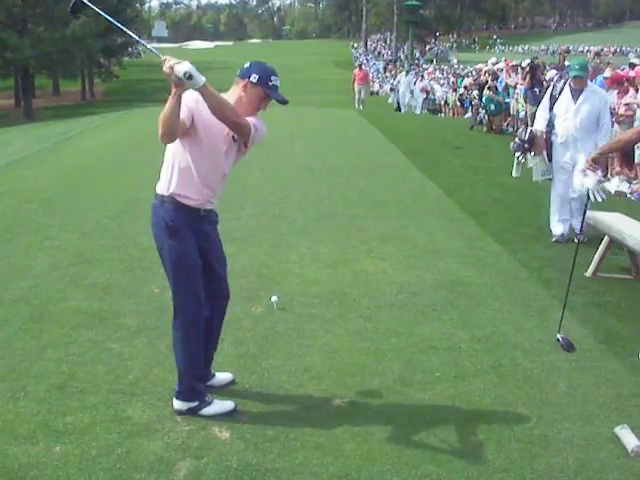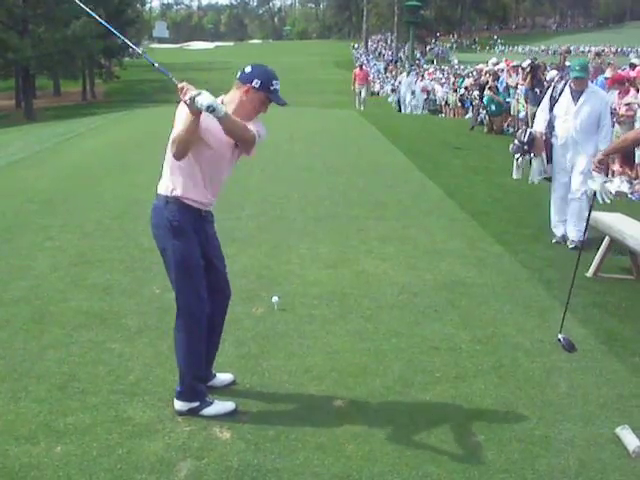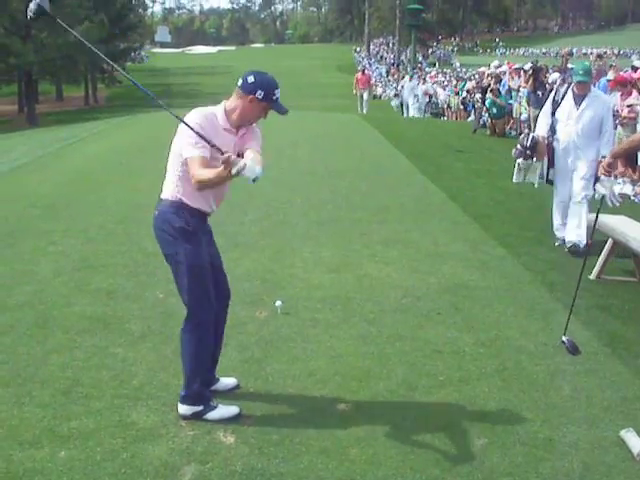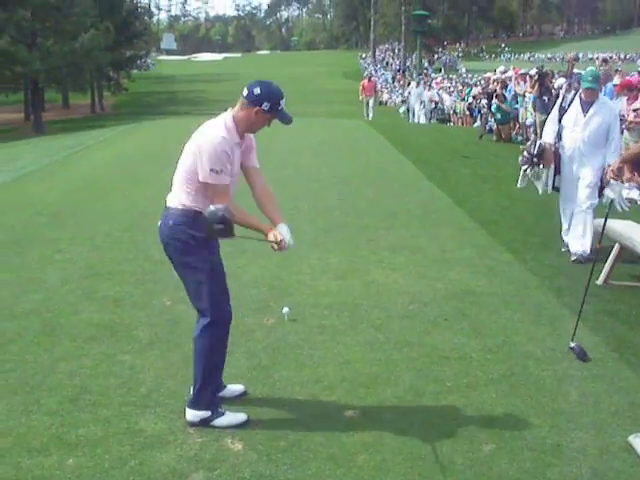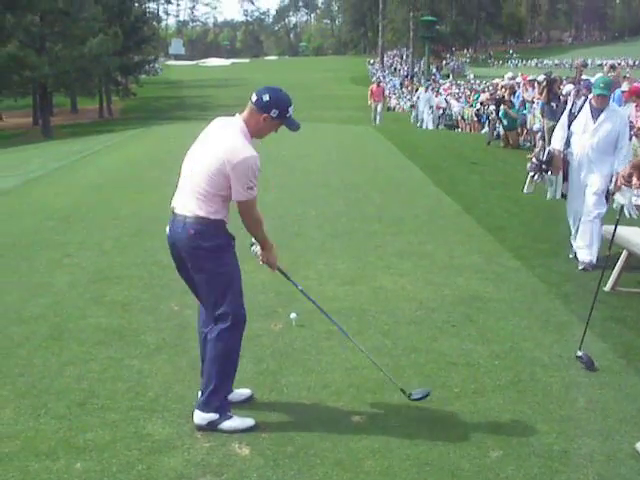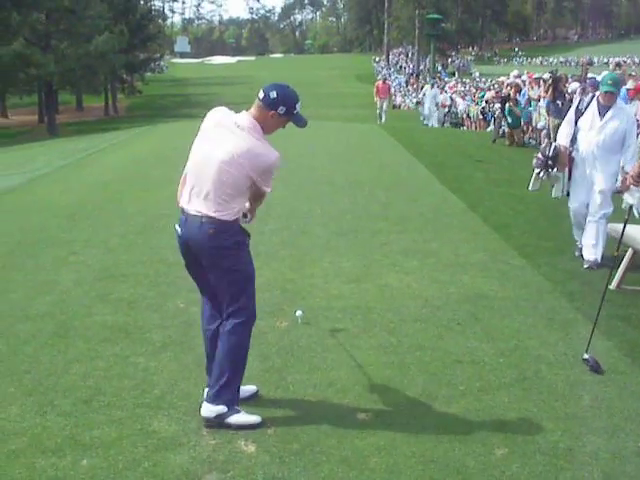
dt=0.1s
person 1, frame 1
left shoulder: (254, 127)
right shoulder: (192, 103)
left elbow: (233, 121)
right elbow: (166, 135)
left wrist: (200, 84)
right wrist: (178, 90)
left hip: (205, 216)
right hip: (172, 214)
left knee: (217, 296)
right knee: (190, 306)
left ankle: (201, 372)
right ankle: (189, 395)
person 1, frame 2
left shoulder: (254, 129)
right shoulder: (194, 110)
left elbow: (241, 136)
right elbow: (178, 151)
left wrist: (215, 108)
right wrist: (194, 112)
left hip: (199, 217)
right hip: (174, 215)
left knee: (218, 295)
right knee: (193, 304)
left ankle: (201, 372)
right ankle: (189, 396)
person 1, frame 3
left shoulder: (248, 132)
right shoulder: (199, 122)
left elbow: (254, 160)
right elbow: (199, 178)
right wrist: (226, 171)
left hip: (196, 220)
right hip: (178, 220)
left knee: (218, 298)
right knee: (201, 308)
left ankle: (204, 376)
right ankle: (193, 400)
person 1, frame 4
left shoulder: (243, 138)
right shoulder: (218, 141)
left elbow: (258, 182)
right elbow: (221, 203)
left wrist: (279, 223)
right wrist: (265, 230)
left hip: (180, 224)
right hip: (189, 229)
left knee: (211, 306)
right knee: (214, 313)
left ankle: (209, 383)
right ankle: (201, 406)
person 1, frame 5
left shoulder: (221, 125)
right shoulder: (244, 156)
right elbow: (248, 213)
left wrist: (266, 242)
right wrist: (266, 248)
left hip: (184, 229)
right hip: (205, 236)
left knee: (214, 311)
right knee: (229, 319)
left ankle: (216, 388)
right ankle: (210, 409)
person 1, frame 6
left shoulder: (217, 116)
right shoulder: (266, 156)
left hip: (186, 225)
right hip: (221, 235)
left knee: (214, 307)
right knee: (239, 315)
left ankle: (220, 385)
right ankle: (217, 403)
person 2, frame 1
left shoulder: (599, 96)
right shoulder: (556, 90)
left elbow: (605, 125)
right elbow: (543, 112)
right wrist: (539, 133)
left hip: (585, 150)
right hip: (560, 148)
left knee: (579, 190)
right knee: (560, 190)
left ankle: (578, 226)
right ankle: (560, 229)
person 2, frame 2
left shoulder: (599, 97)
left elbow: (605, 126)
right elbow: (543, 113)
left wrist: (602, 151)
right wrist: (539, 135)
left hip: (585, 151)
right hip: (560, 150)
left knee: (579, 192)
right knee: (559, 191)
left ankle: (576, 235)
right ankle: (559, 231)
person 2, frame 3
left shoulder: (602, 101)
right shoulder: (559, 94)
left elbow: (607, 131)
right elbow: (545, 117)
left wrist: (604, 157)
right wrist: (541, 139)
left hip: (586, 156)
right hip: (562, 153)
left knee: (580, 196)
right knee: (561, 195)
left ankle: (576, 240)
right ankle: (562, 233)
person 2, frame 4
left shoulder: (609, 109)
right shoulder: (566, 101)
left elbow: (613, 140)
right elbow: (552, 124)
left wrist: (612, 165)
right wrist: (548, 146)
left hip: (592, 163)
right hip: (567, 161)
left knee: (584, 204)
right knee: (568, 203)
left ankle: (579, 248)
right ankle: (569, 239)
person 2, frame 5
left shoulder: (619, 116)
left elbow: (622, 148)
right elbow: (561, 130)
left wrist: (621, 173)
right wrist: (556, 153)
left hip: (600, 170)
right hip: (575, 167)
left knee: (592, 213)
right knee: (575, 210)
left ankle: (586, 256)
right ankle: (577, 245)
person 2, frame 6
right shoulder: (583, 104)
right elbow: (567, 127)
right wrist: (563, 150)
left hip: (606, 169)
right hip: (581, 165)
left knee: (598, 212)
right knee: (577, 206)
left ankle: (592, 255)
right ankle: (582, 238)
